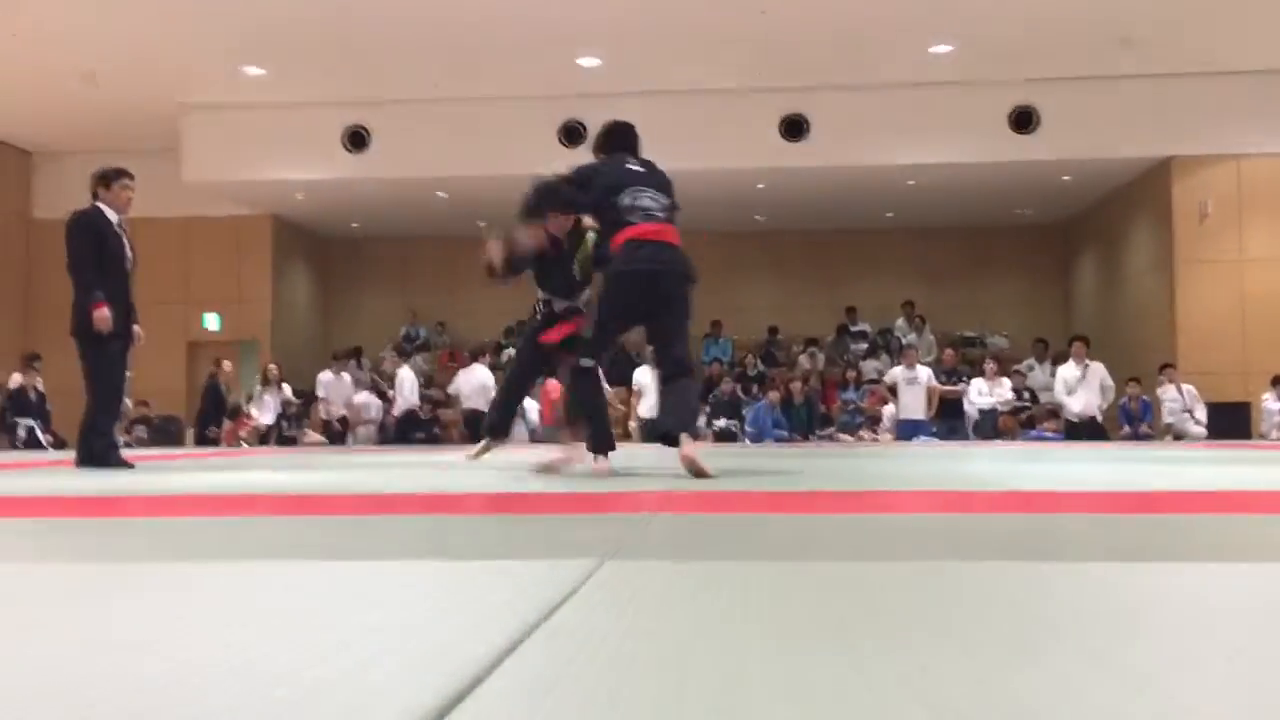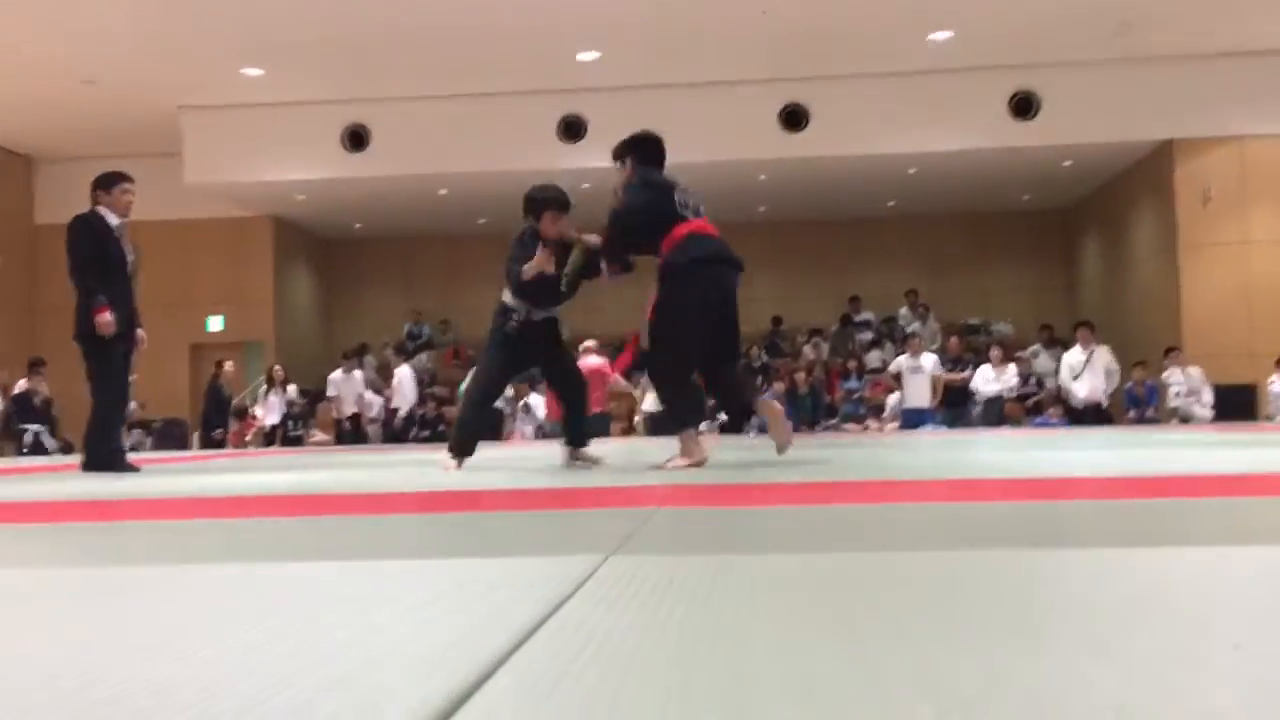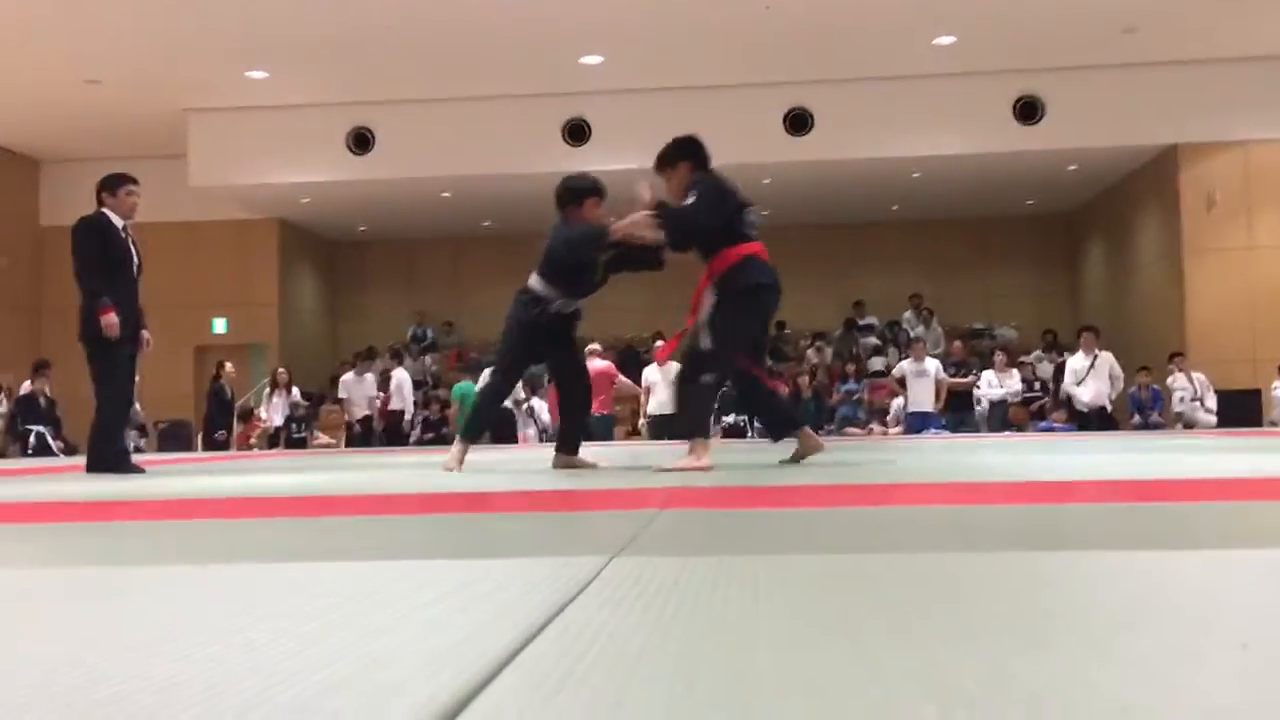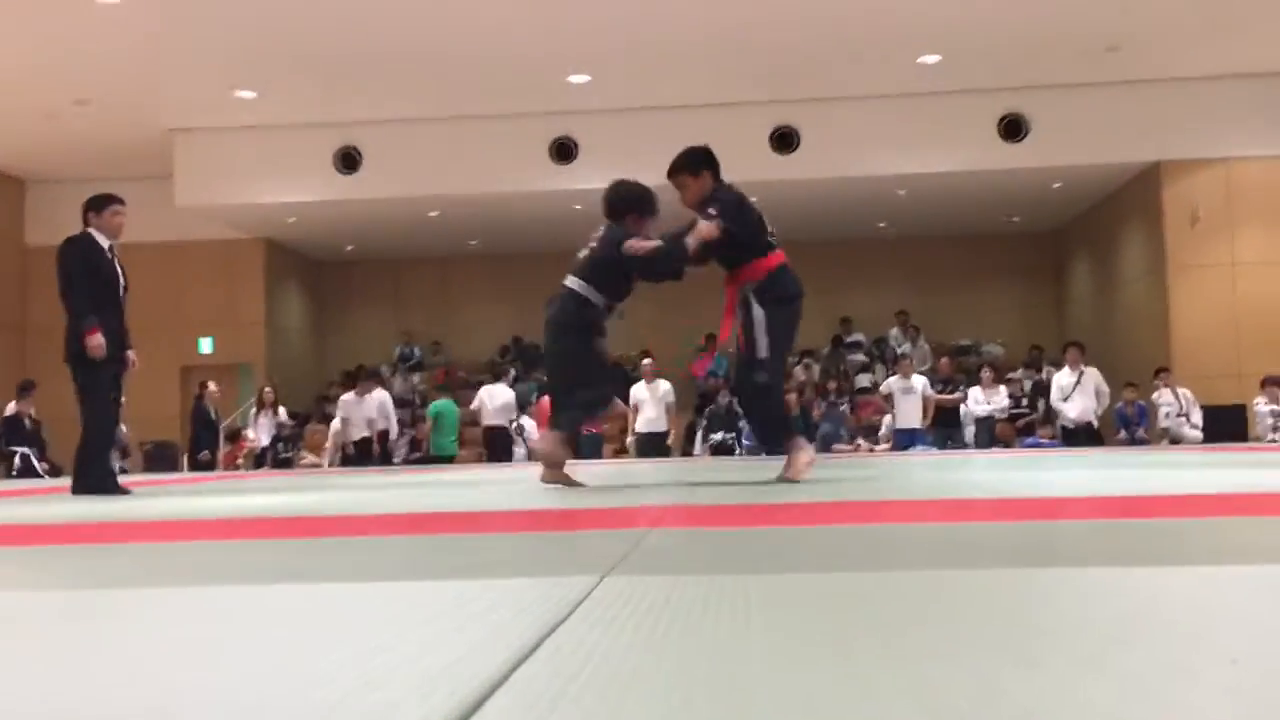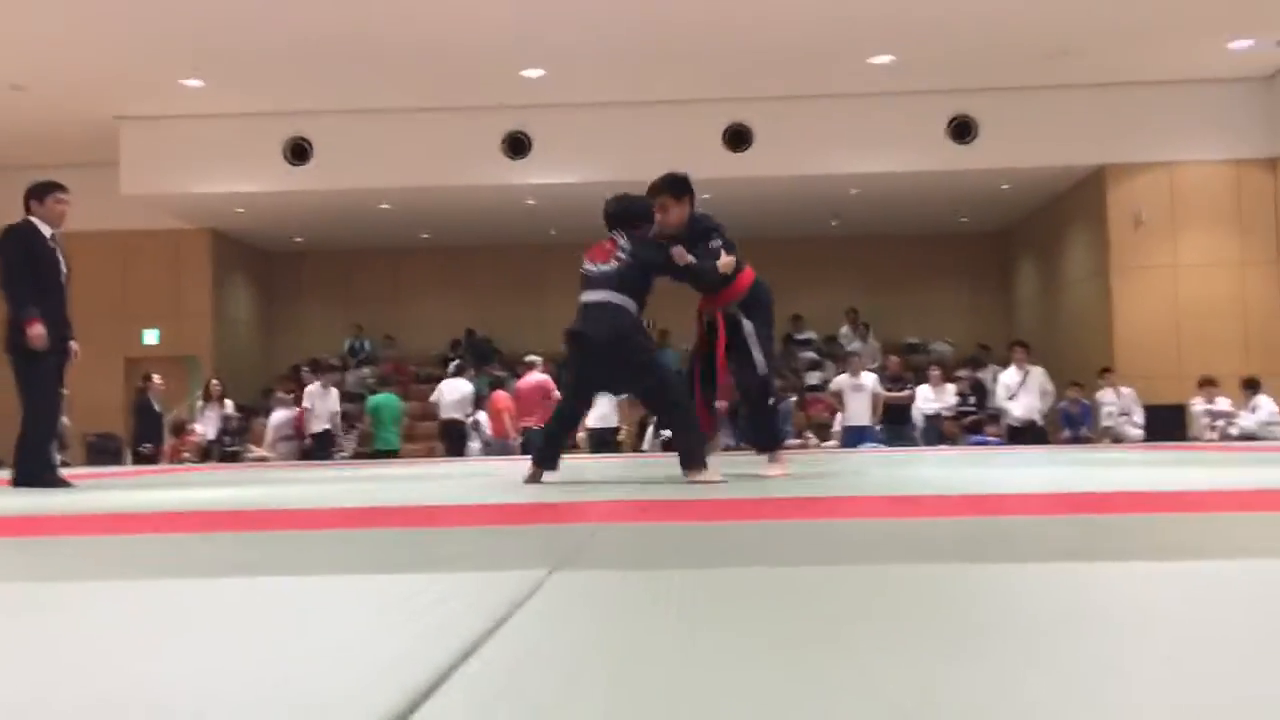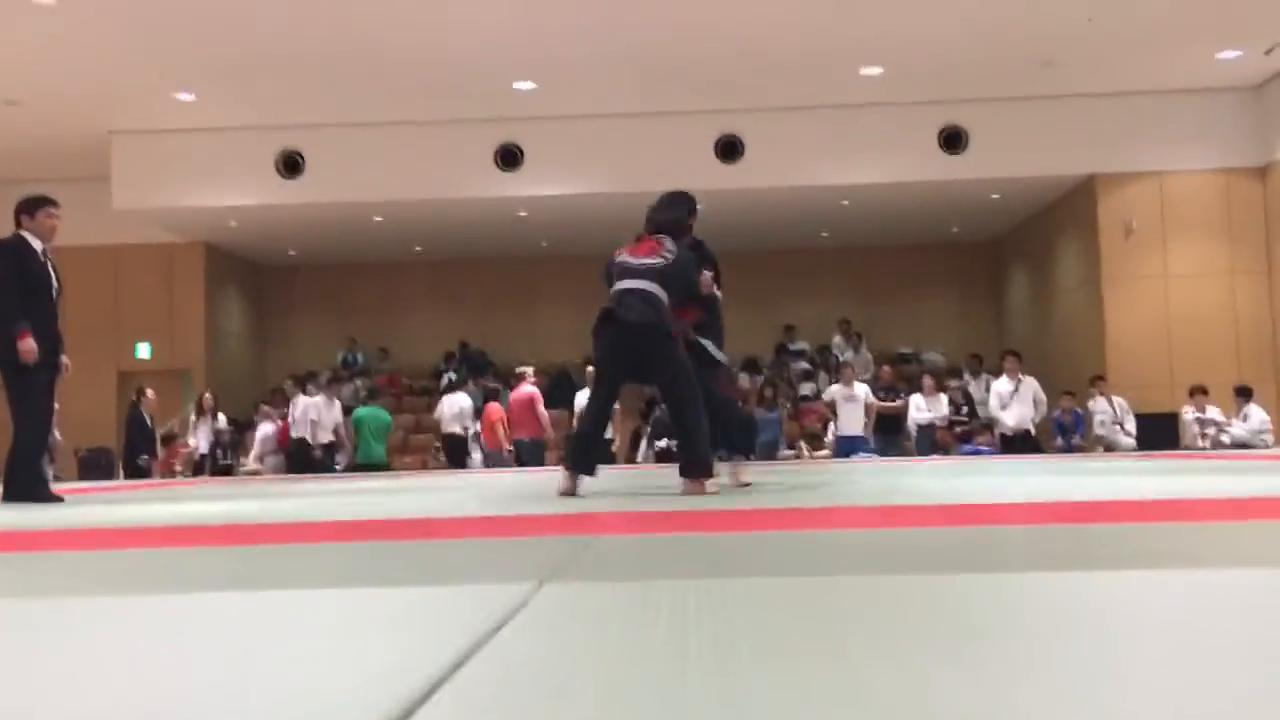
dt=0.2s
person 1, frame 1
left shoulder: (597, 173)
right shoulder: (660, 179)
left elbow: (551, 197)
left wrist: (533, 222)
left hip: (631, 270)
right hip: (672, 271)
left knee: (587, 355)
right knee: (676, 364)
right ankle: (686, 441)
person 1, frame 2
left shoulder: (639, 183)
right shoulder: (664, 187)
left elbow: (625, 218)
right elbow: (652, 240)
left wrist: (613, 256)
right wrist: (602, 242)
left hip: (691, 267)
right hip: (719, 265)
left knee: (663, 361)
right knee: (715, 360)
left ankle: (691, 447)
right ankle: (762, 406)
person 1, frame 3
left shoulder: (705, 188)
right shoulder: (718, 191)
left elbow: (685, 225)
right elbow: (683, 238)
left wrist: (655, 206)
left hip: (743, 285)
right hip: (756, 284)
left knee: (700, 363)
right knee: (744, 370)
left ankle: (698, 451)
right ankle: (804, 437)
person 1, frame 4
left shoulder: (726, 202)
right shoulder: (724, 204)
left elbow: (708, 239)
right elbow: (703, 249)
left hip: (771, 292)
right hip: (765, 292)
left knee: (761, 374)
right knee: (750, 381)
left ankle: (797, 448)
right ankle: (796, 450)
person 1, frame 5
left shoulder: (706, 230)
right shoulder: (674, 240)
left elbow: (718, 274)
left wrist: (689, 263)
left hip: (747, 306)
right hip: (719, 311)
left knee: (756, 381)
right knee: (699, 380)
left ankle: (774, 455)
person 1, frame 6
left shoulder: (698, 254)
left elbow: (712, 303)
left wrist: (707, 290)
left hip: (700, 330)
left knee: (715, 394)
left ankle: (735, 458)
person 2, frame 1
left shoulder: (120, 231)
right shoulder: (84, 221)
right elbow: (80, 267)
left wrist: (132, 319)
right wrist: (97, 304)
left hip: (118, 324)
right hip: (97, 320)
left knee: (112, 391)
right knee: (103, 389)
left ankle: (98, 451)
right ankle: (98, 451)
person 2, frame 2
left shoulder: (120, 234)
right shoulder: (85, 225)
right elbow: (81, 272)
left wrist: (135, 324)
right wrist: (99, 307)
left hip: (121, 327)
right hip: (100, 324)
left knee: (117, 395)
right knee: (107, 392)
left ankle: (104, 456)
right ankle: (104, 456)
person 2, frame 3
left shoulder: (126, 236)
right shoulder: (90, 226)
right elbow: (86, 273)
left wrist: (140, 325)
right wrist: (104, 309)
left hip: (125, 329)
right hip: (105, 325)
left knee: (121, 397)
right knee: (112, 394)
left ankle: (106, 457)
right ankle: (109, 457)
person 2, frame 4
left shoulder: (111, 256)
right shoulder: (76, 246)
right elbow: (72, 293)
left wrist: (126, 345)
right wrist: (90, 330)
left hip: (111, 348)
right hip: (91, 346)
left knee: (107, 417)
right knee: (98, 414)
left ankle: (94, 478)
right ankle: (94, 478)
person 2, frame 5
left shoulder: (53, 245)
left wrist: (68, 336)
right wrist: (31, 320)
left hip: (53, 340)
right hip: (33, 336)
left knee: (47, 408)
right knee: (39, 406)
left ankle: (35, 470)
right ankle: (34, 470)
person 2, frame 6
left shoulder: (44, 260)
left wrist: (59, 350)
left hip: (44, 353)
left knee: (39, 423)
right knee: (30, 421)
right ankle: (26, 485)
person 3, frame 1
left shoulder: (585, 237)
right shoulder: (537, 240)
right elbow: (510, 266)
right wrist: (497, 258)
left hip: (577, 319)
right hip: (546, 319)
right knee: (515, 380)
left ankle: (600, 451)
right ankle: (492, 436)
person 3, frame 2
left shoulder: (574, 248)
right shoulder: (526, 243)
right elbow: (515, 278)
right wrist: (535, 267)
left hip: (544, 328)
right hip: (511, 327)
left knee: (573, 385)
right knee: (483, 389)
left ankle: (575, 447)
right ankle: (458, 453)
person 3, frame 3
left shoulder: (605, 239)
right shoulder: (569, 233)
left elbow: (642, 257)
right elbow: (581, 247)
right wrist: (626, 226)
left hip: (560, 320)
right hip: (531, 316)
left knee: (577, 386)
right knee: (502, 382)
left ankle: (567, 452)
right ankle: (463, 442)
person 3, frame 4
left shoulder: (610, 237)
right shoulder: (619, 237)
left elbow: (656, 269)
right elbow: (655, 263)
right wrist: (694, 238)
left hip: (571, 318)
right hip: (571, 319)
left knee: (568, 391)
right knee: (599, 386)
left ankle: (553, 464)
right ankle: (555, 438)
person 3, frame 5
left shoulder: (595, 251)
right shoulder: (642, 246)
right elbow: (680, 269)
right wrist: (718, 266)
left hip: (584, 332)
right hip: (616, 332)
left knee: (572, 402)
right knee: (670, 392)
left ankle: (539, 466)
right ankle: (694, 465)
person 3, frame 6
left shoulder: (623, 253)
right shoulder: (682, 254)
left elbow: (610, 278)
right elbow: (695, 291)
right wrist: (707, 288)
left hip: (611, 323)
right hip: (652, 325)
left knee: (599, 401)
right knee: (685, 397)
left ankle: (573, 474)
right ankle: (695, 476)
